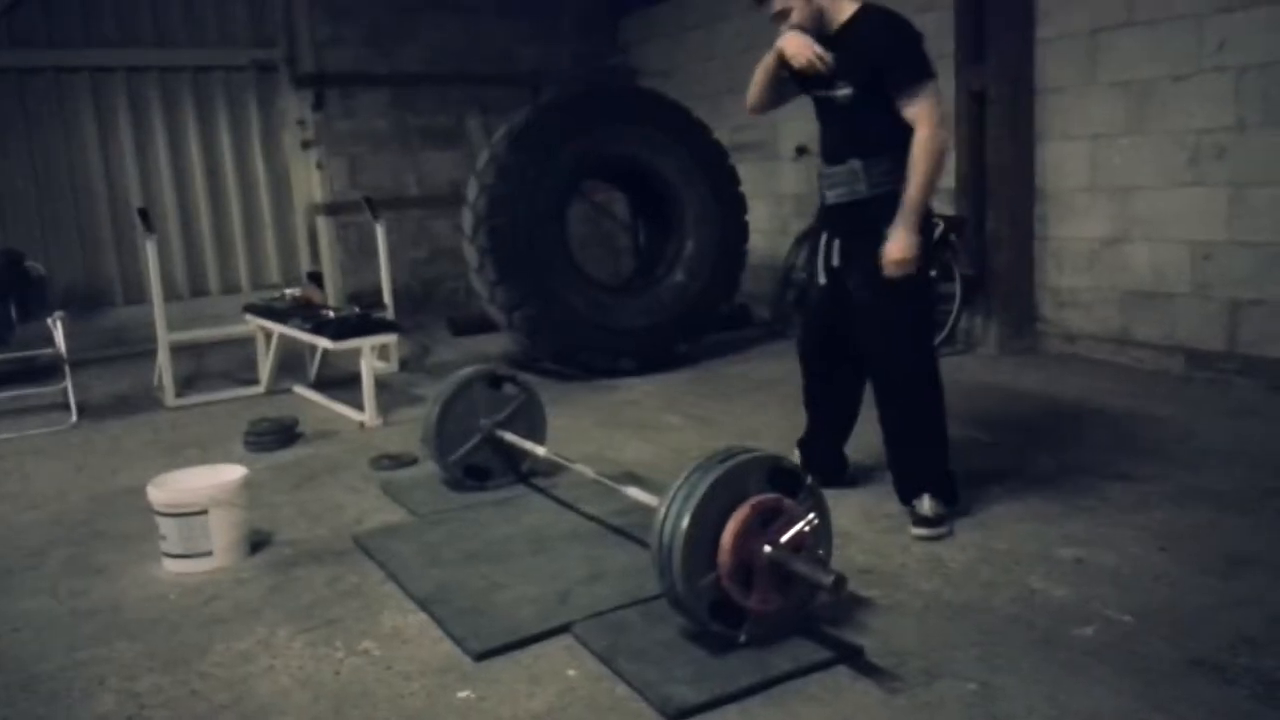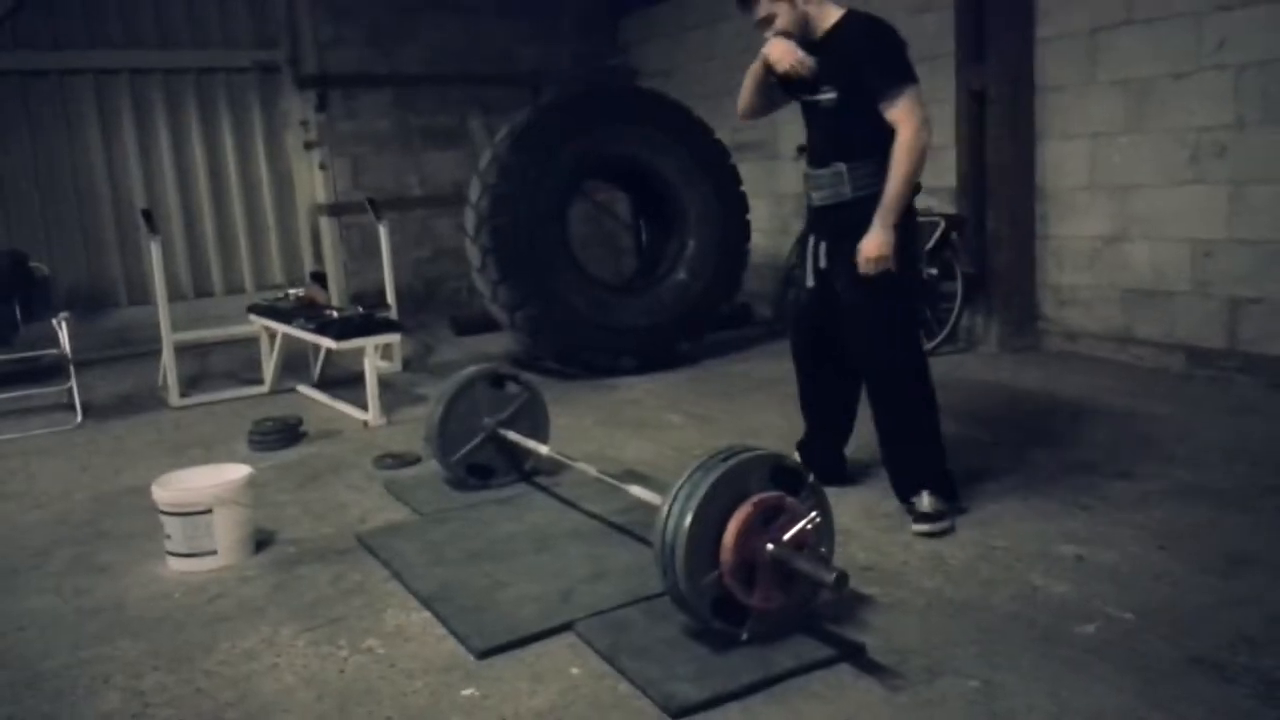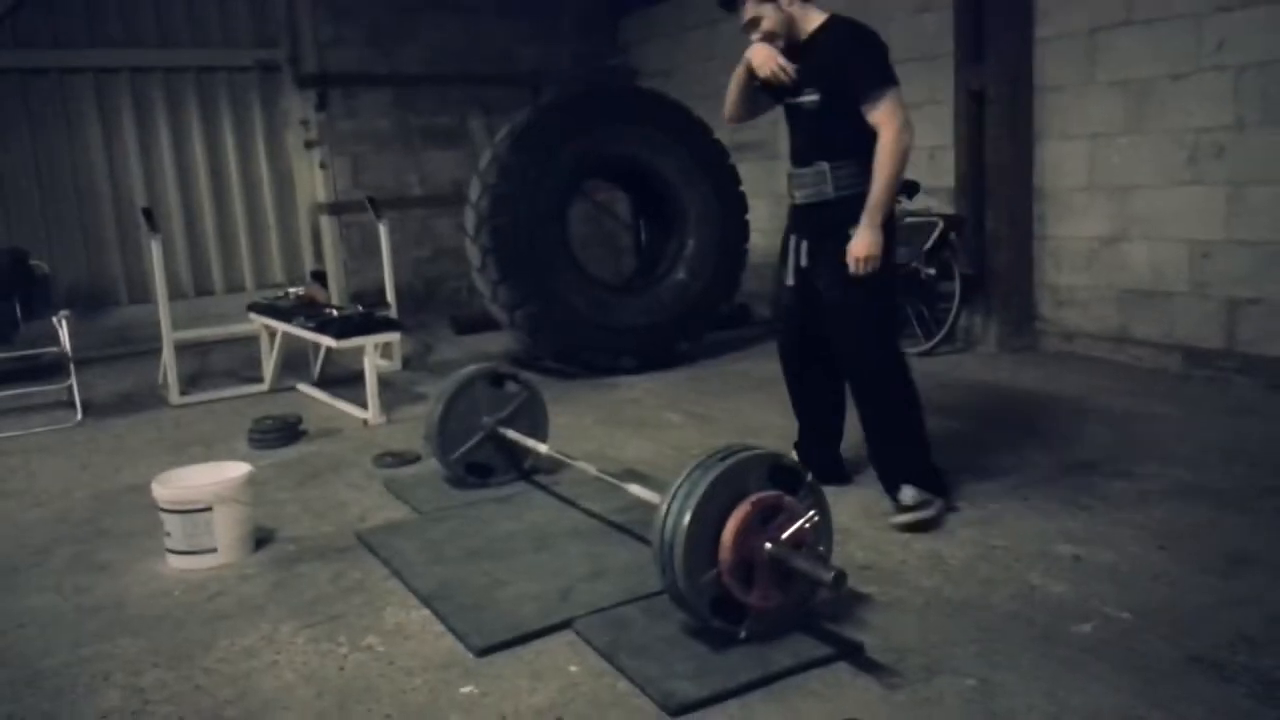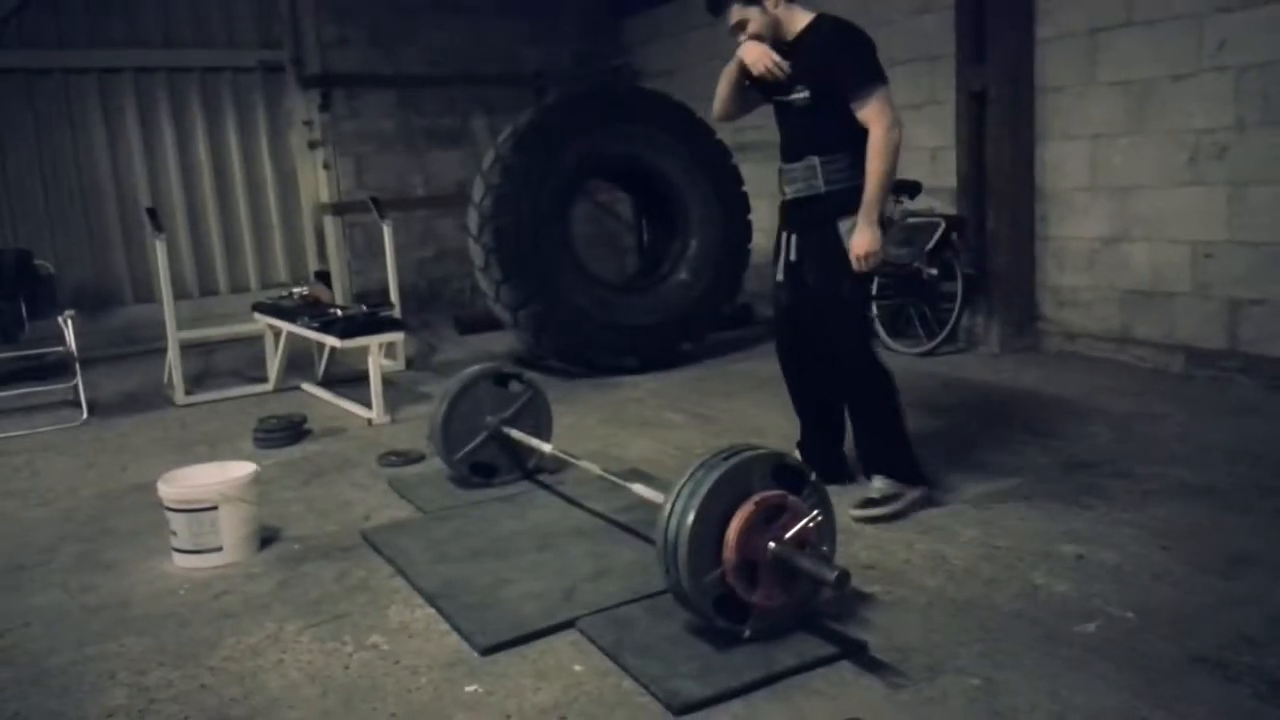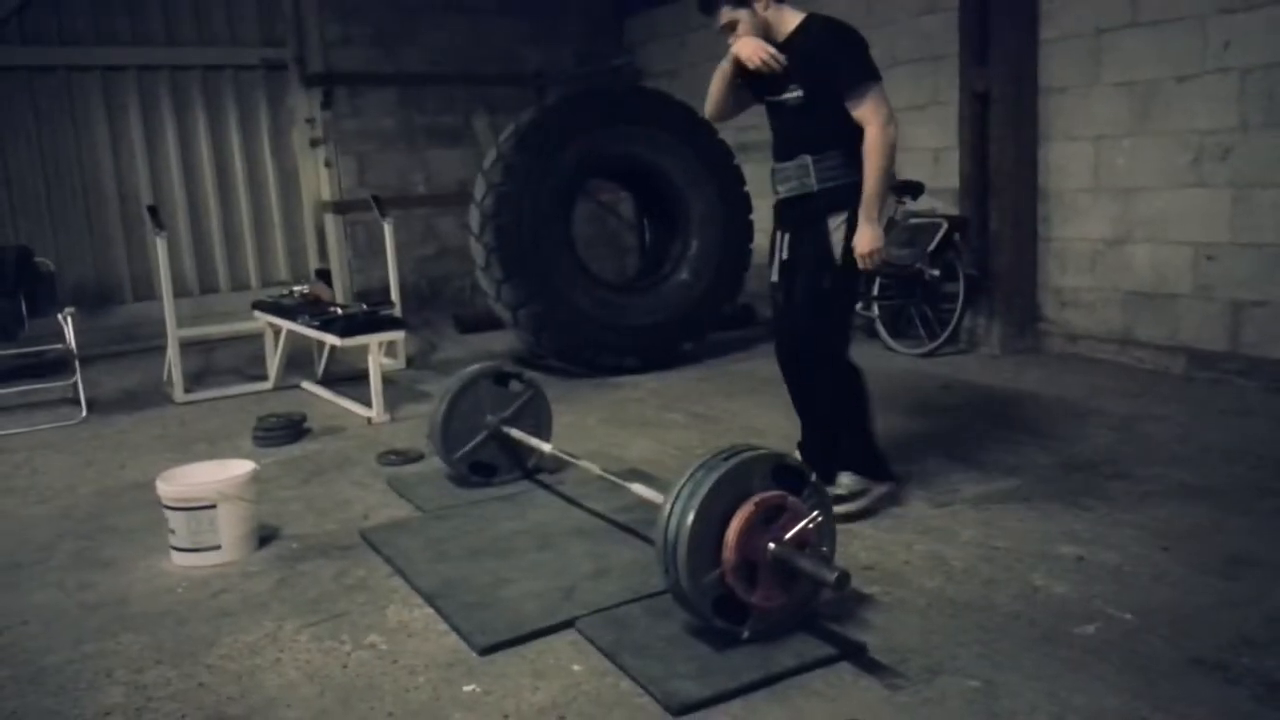
dt=0.1s
person 1, frame 1
right shoulder: (814, 46)
left elbow: (930, 127)
right elbow: (757, 103)
left wrist: (907, 226)
right wrist: (780, 48)
left hip: (883, 223)
right hip: (836, 221)
left knee: (899, 359)
right knee: (821, 346)
left ankle: (928, 490)
right ankle: (819, 457)
person 1, frame 2
right shoulder: (804, 53)
left elbow: (913, 129)
right elbow: (749, 108)
left wrist: (885, 224)
right wrist: (767, 55)
left hip: (869, 226)
right hip: (826, 224)
left knee: (888, 356)
right knee: (813, 346)
left ankle: (928, 489)
right ankle: (820, 458)
person 1, frame 3
right shoulder: (789, 56)
left elbow: (895, 131)
right elbow: (735, 113)
left wrist: (871, 225)
right wrist: (751, 59)
left hip: (851, 225)
right hip: (807, 223)
left knee: (868, 354)
right knee: (800, 346)
left ankle: (916, 482)
right ankle: (817, 458)
person 1, frame 4
right shoulder: (775, 59)
left elbow: (884, 128)
right elbow: (724, 111)
left wrist: (868, 222)
right wrist: (740, 59)
left hip: (840, 218)
right hip: (798, 218)
left knee: (842, 346)
right knee: (795, 343)
left ankle: (897, 473)
right ankle: (821, 456)
person 1, frame 5
right shoulder: (767, 59)
left elbow: (879, 125)
right elbow: (716, 111)
left wrist: (869, 219)
right wrist: (735, 56)
left hip: (833, 215)
right hip: (792, 216)
left knee: (819, 342)
right knee: (794, 344)
left ankle: (864, 469)
right ankle: (821, 458)
